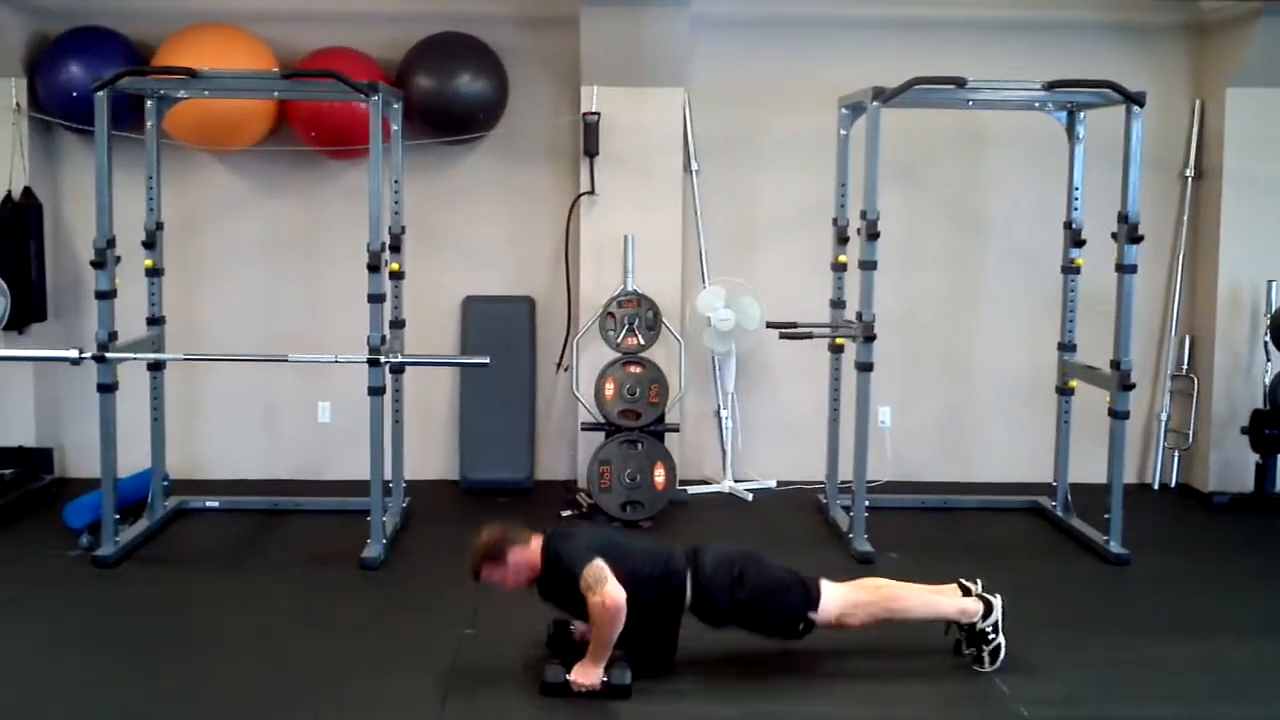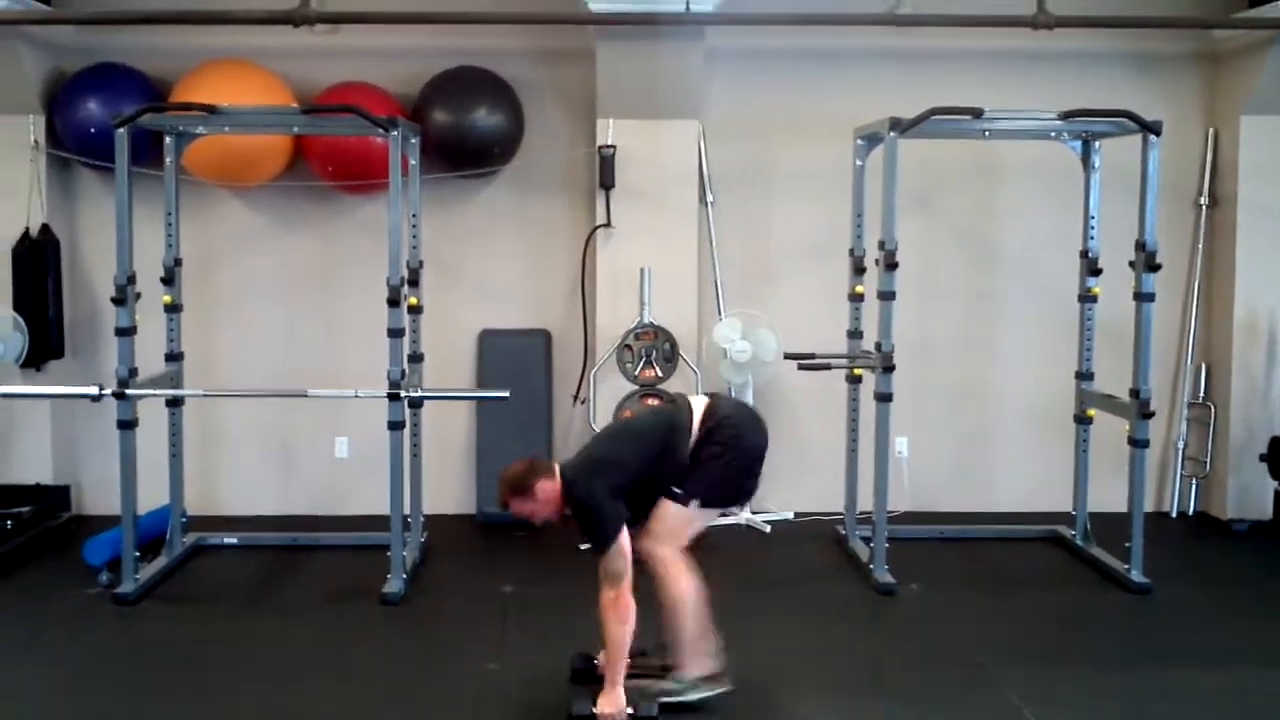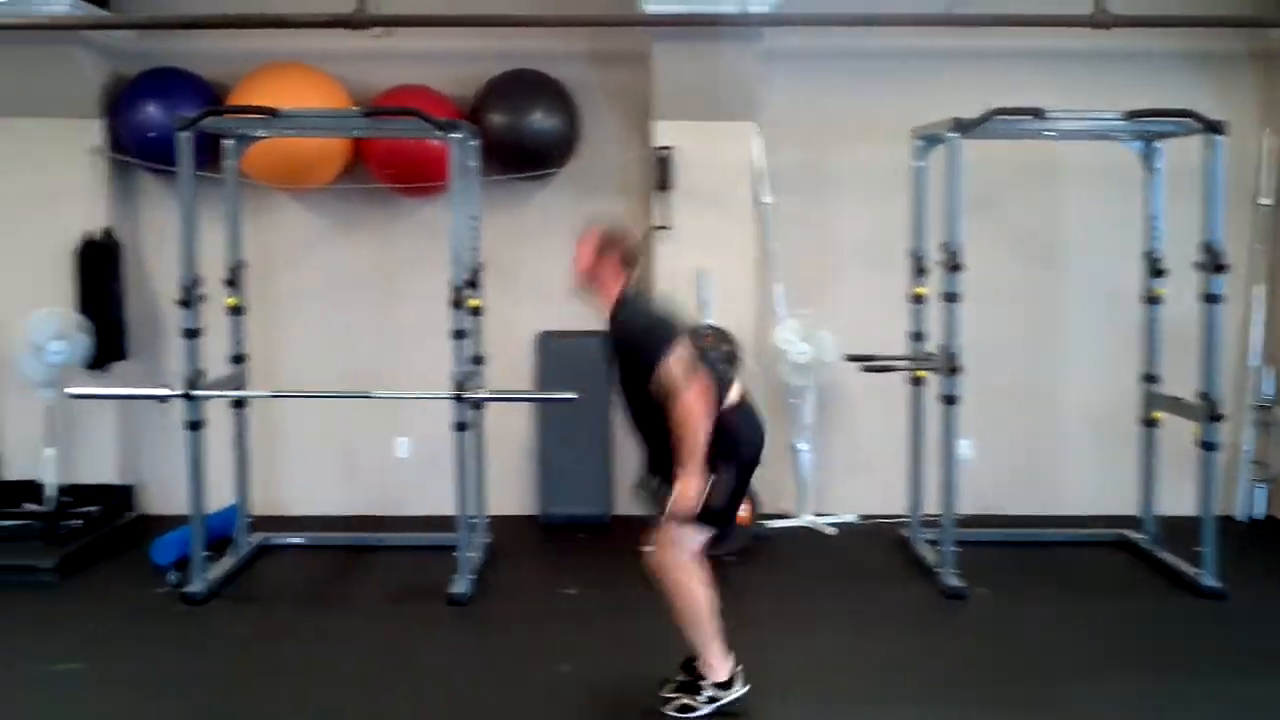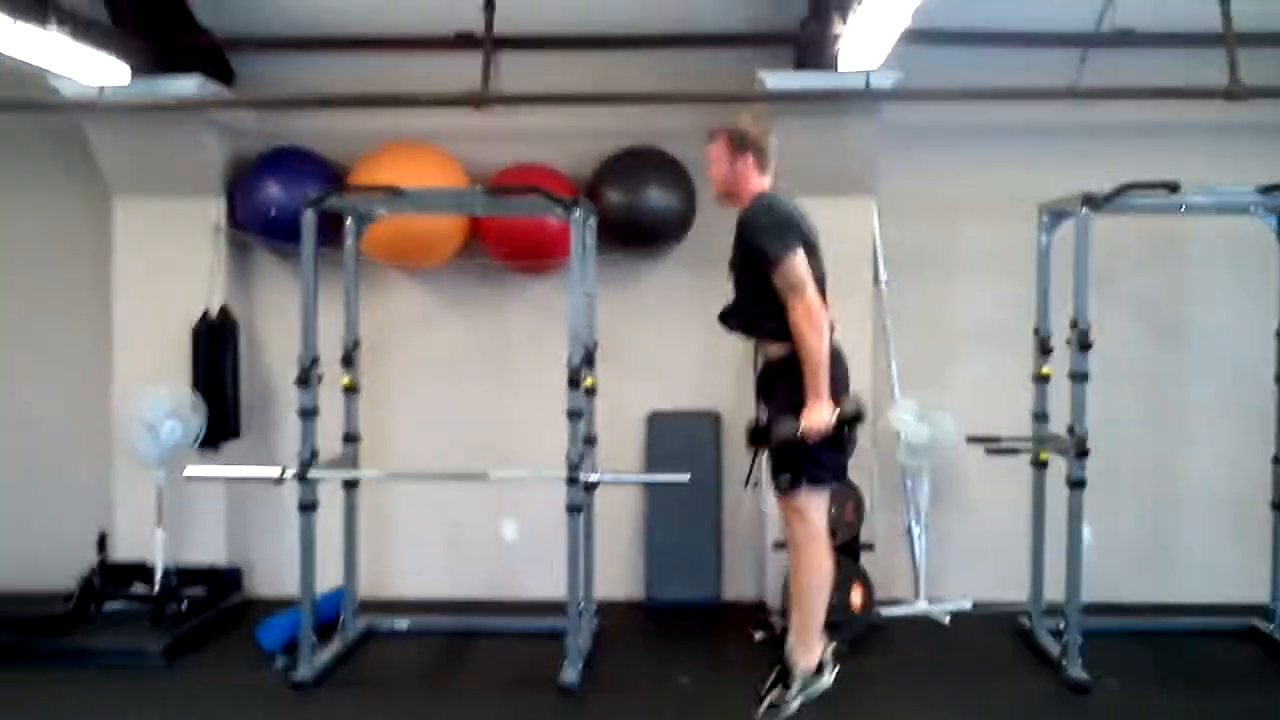
dt=0.4s
person 1, frame 1
left shoulder: (561, 556)
right shoulder: (558, 544)
left elbow: (612, 599)
left wrist: (593, 662)
right wrist: (596, 625)
left hip: (712, 585)
right hip: (702, 572)
left knee: (847, 608)
right knee: (839, 595)
left ankle: (973, 610)
right ankle: (960, 594)
person 1, frame 2
left shoulder: (588, 493)
right shoulder: (576, 481)
left elbow: (618, 592)
right elbow: (615, 580)
left wrist: (613, 689)
right wrist: (615, 645)
left hip: (729, 432)
left knee: (658, 546)
right knee: (651, 543)
left ankle: (695, 671)
right ankle: (696, 659)
person 1, frame 3
left shoulder: (634, 322)
right shoulder: (630, 317)
left elbow: (693, 390)
left wrist: (689, 477)
right wrist: (681, 472)
left hip: (726, 434)
right hip: (721, 430)
left knee: (671, 552)
right knee: (674, 547)
left ankle: (719, 675)
right ankle: (712, 660)
person 1, frame 4
left shoulder: (762, 217)
right shoulder: (770, 216)
left elbow: (807, 305)
left wrist: (818, 399)
left hip: (801, 381)
right hip: (795, 378)
left knee: (804, 517)
right knee: (803, 519)
left ankle: (805, 661)
right ankle: (809, 652)
